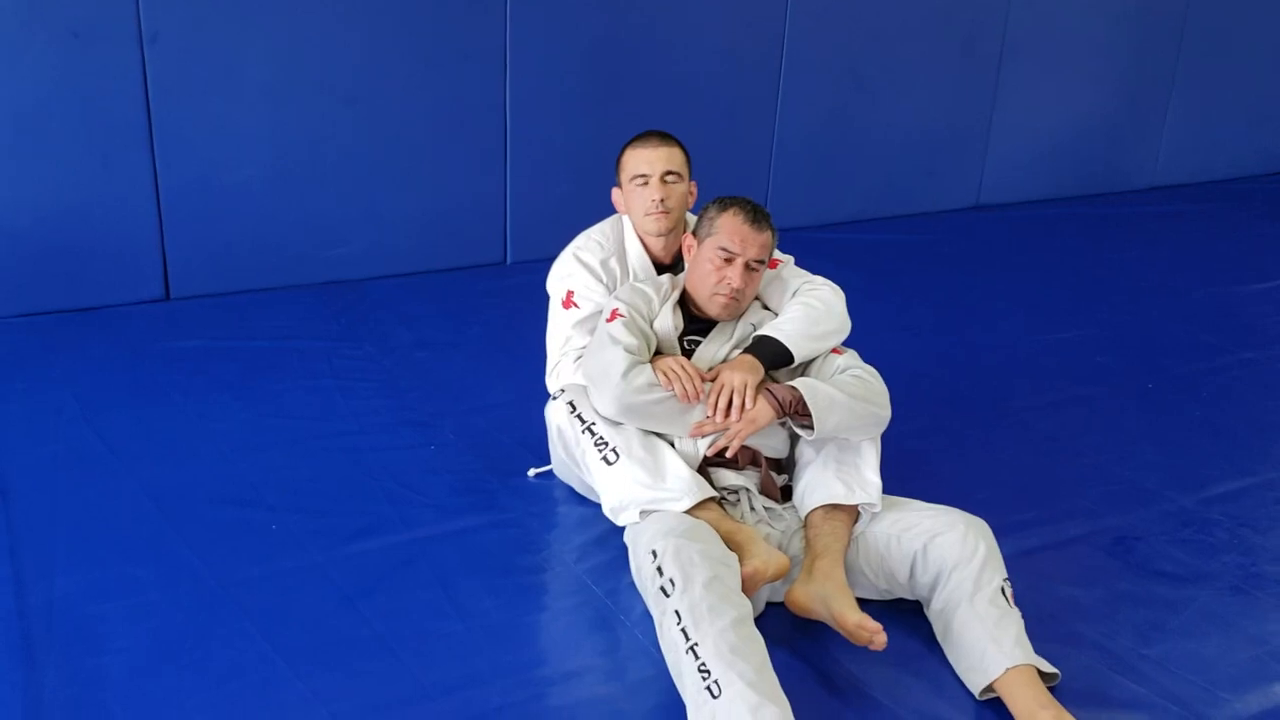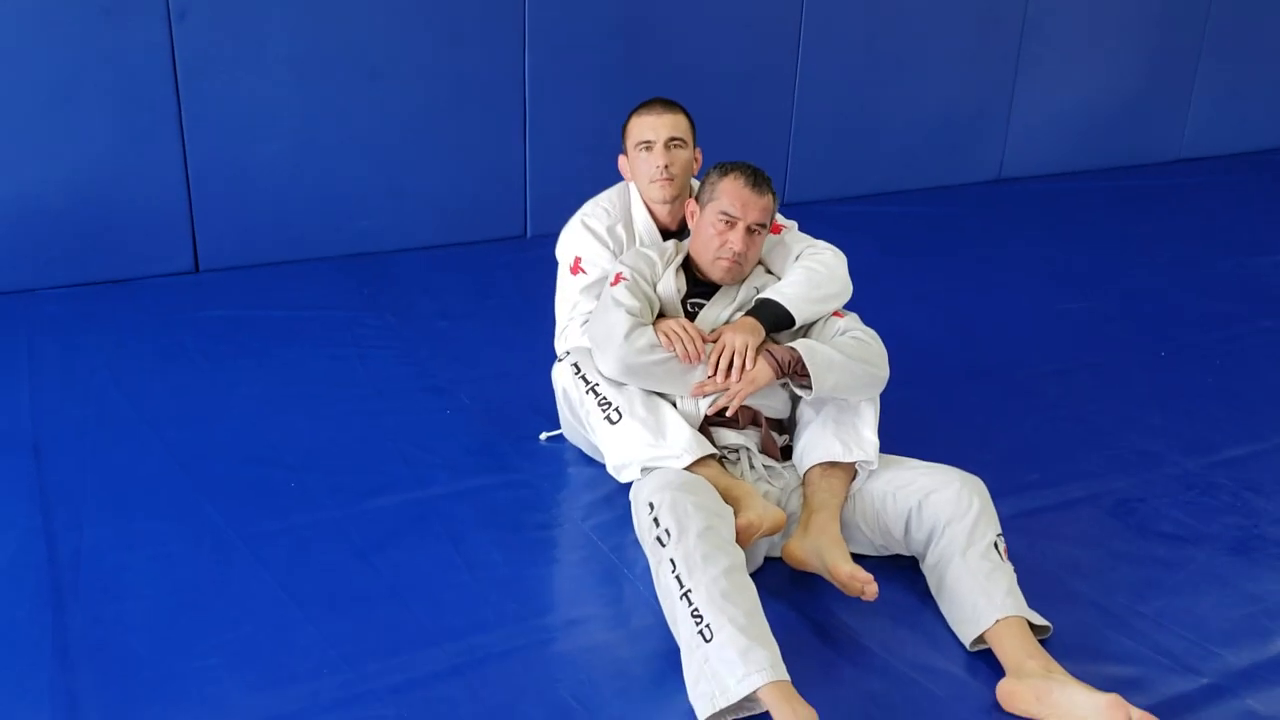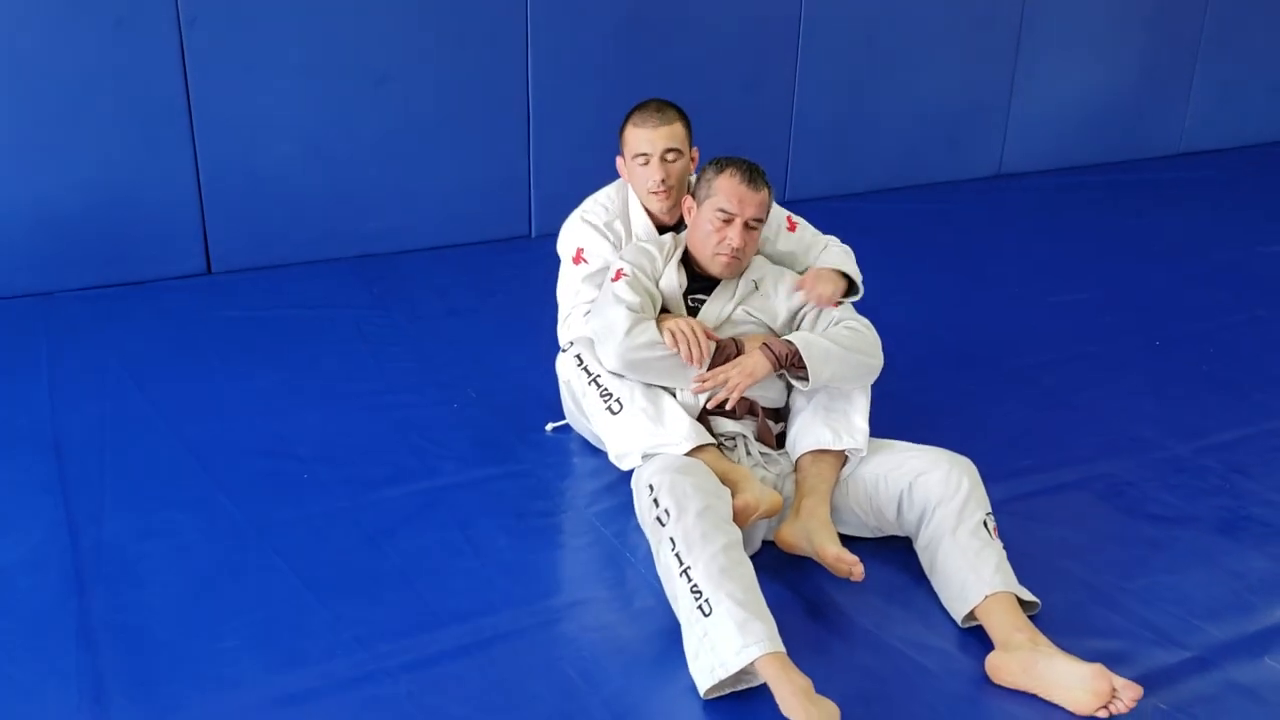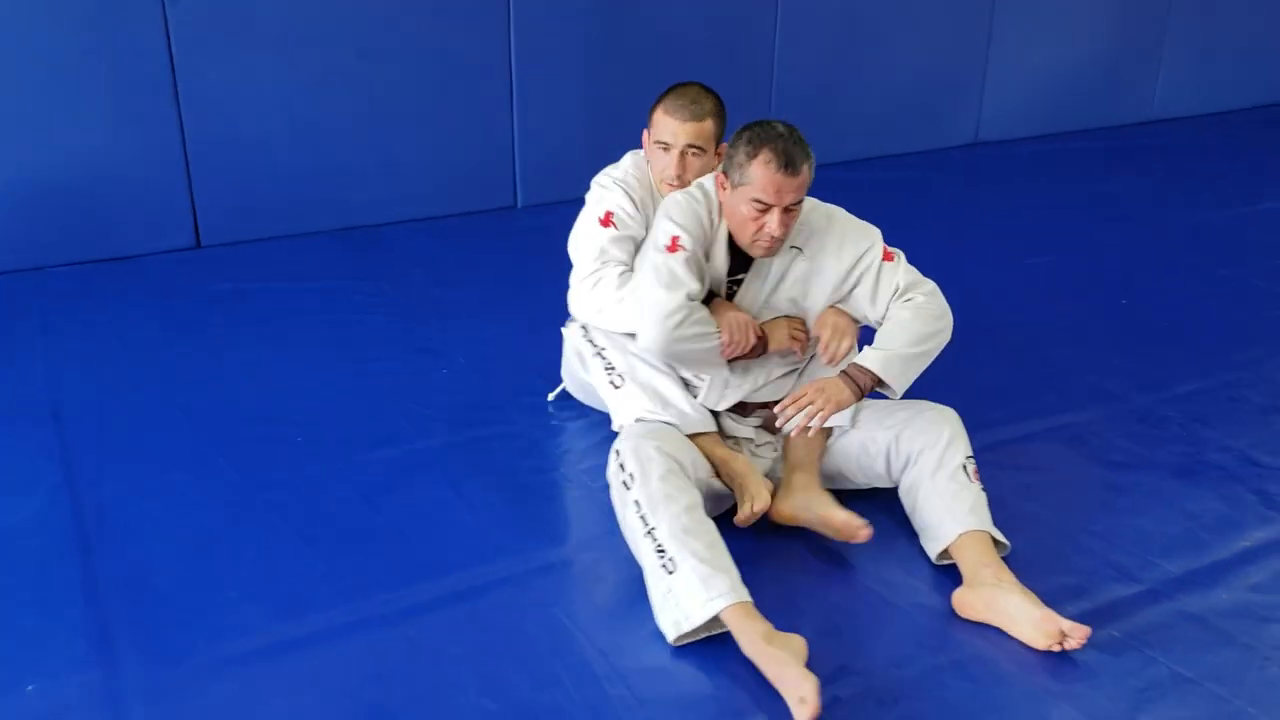
dt=0.7s
person 1, frame 1
right shoulder: (639, 305)
left elbow: (871, 400)
right elbow: (615, 389)
left wrist: (780, 400)
right wrist: (733, 412)
left hip: (788, 513)
right hip: (688, 517)
left knee: (955, 536)
right knee: (675, 551)
person 1, frame 2
left shoulder: (780, 292)
right shoulder: (644, 270)
left elbow: (869, 361)
right elbow: (618, 351)
left wrist: (779, 361)
right wrist: (731, 371)
left hip: (791, 472)
right hip: (697, 477)
left knee: (951, 493)
right knee: (670, 503)
left ankle: (1032, 673)
person 1, frame 3
left shoulder: (779, 284)
right shoulder: (643, 264)
left elbow: (863, 350)
right elbow: (619, 345)
left wrist: (773, 354)
right wrist: (726, 353)
left hip: (793, 457)
right hip: (697, 464)
left knee: (943, 474)
right knee: (669, 486)
left ankle: (1019, 644)
person 1, frame 4
left shoulder: (831, 231)
right shoulder: (686, 215)
left elbow: (926, 307)
right elbow: (662, 330)
left wrist: (853, 382)
left hip: (796, 422)
left knee: (934, 427)
right knee: (640, 457)
left ankle: (989, 582)
person 2, frame 1
right shoulder: (588, 259)
left elbow: (825, 302)
right elbow: (566, 369)
left wrist: (756, 357)
right wrist: (643, 366)
left hip: (715, 426)
right hip: (624, 435)
right knee: (572, 408)
right ankle: (740, 539)
person 2, frame 2
right shoulder: (597, 225)
left elbow: (827, 267)
right elbow: (576, 331)
left wrist: (757, 321)
right wrist: (647, 328)
left hip: (723, 388)
right hip: (634, 398)
right knee: (576, 365)
left ankle: (822, 527)
right ankle: (739, 497)
person 2, frame 3
right shoulder: (594, 222)
left elbow: (828, 252)
right elbow: (578, 322)
left wrist: (834, 276)
right wrist: (652, 324)
right hip: (638, 388)
right knee: (580, 359)
left ankle: (810, 512)
right ankle: (737, 481)
person 2, frame 4
right shoulder: (619, 188)
right elbow: (594, 294)
left wrist: (838, 309)
right wrist: (702, 312)
left hip: (714, 355)
right hip: (629, 352)
right ankle: (729, 461)
